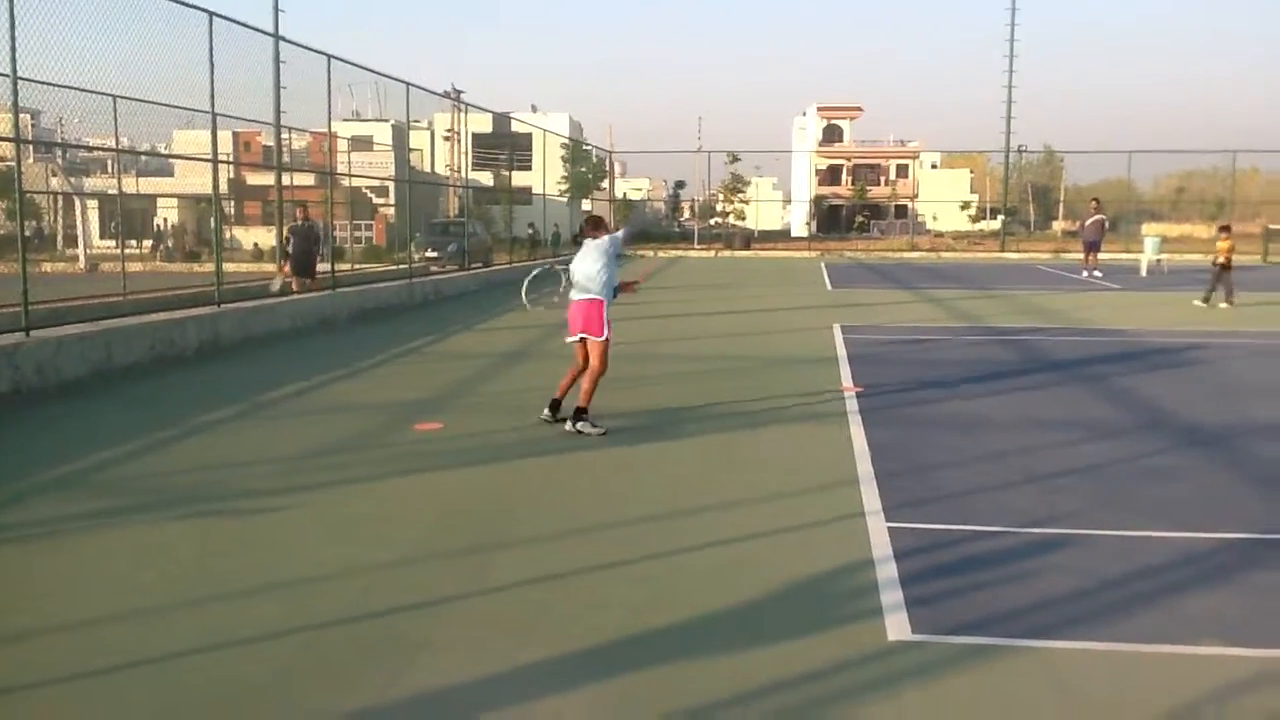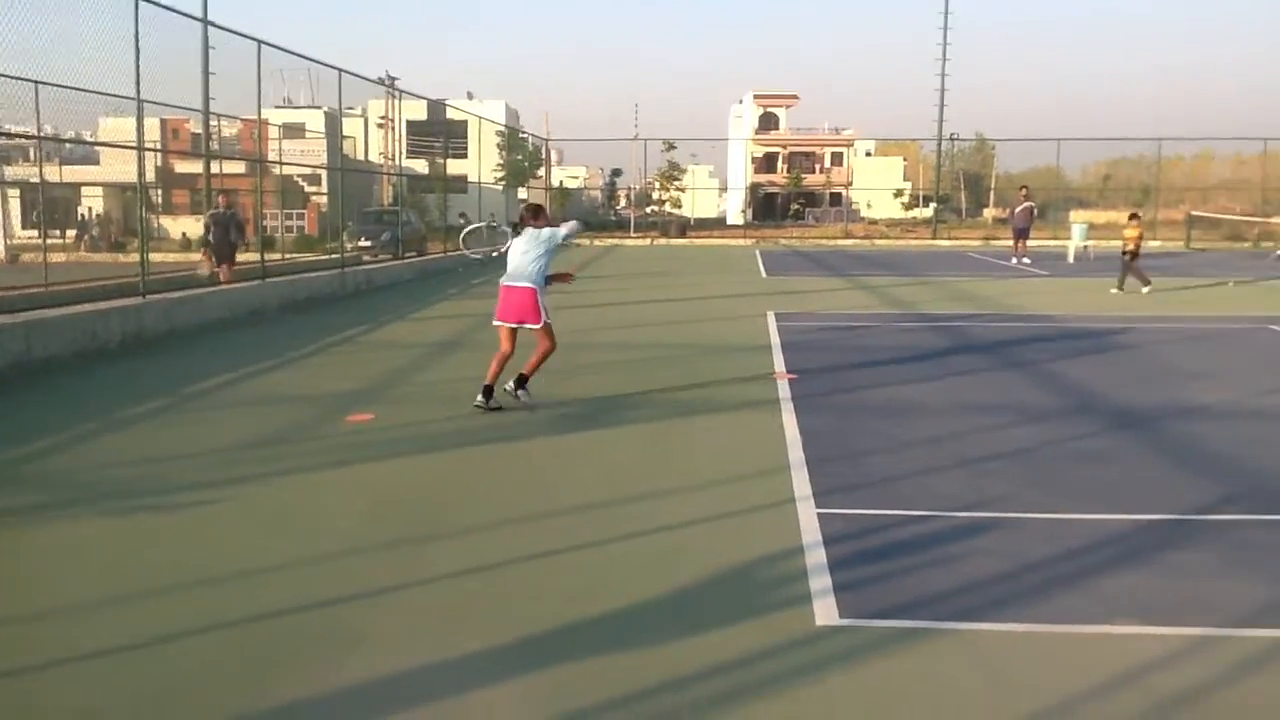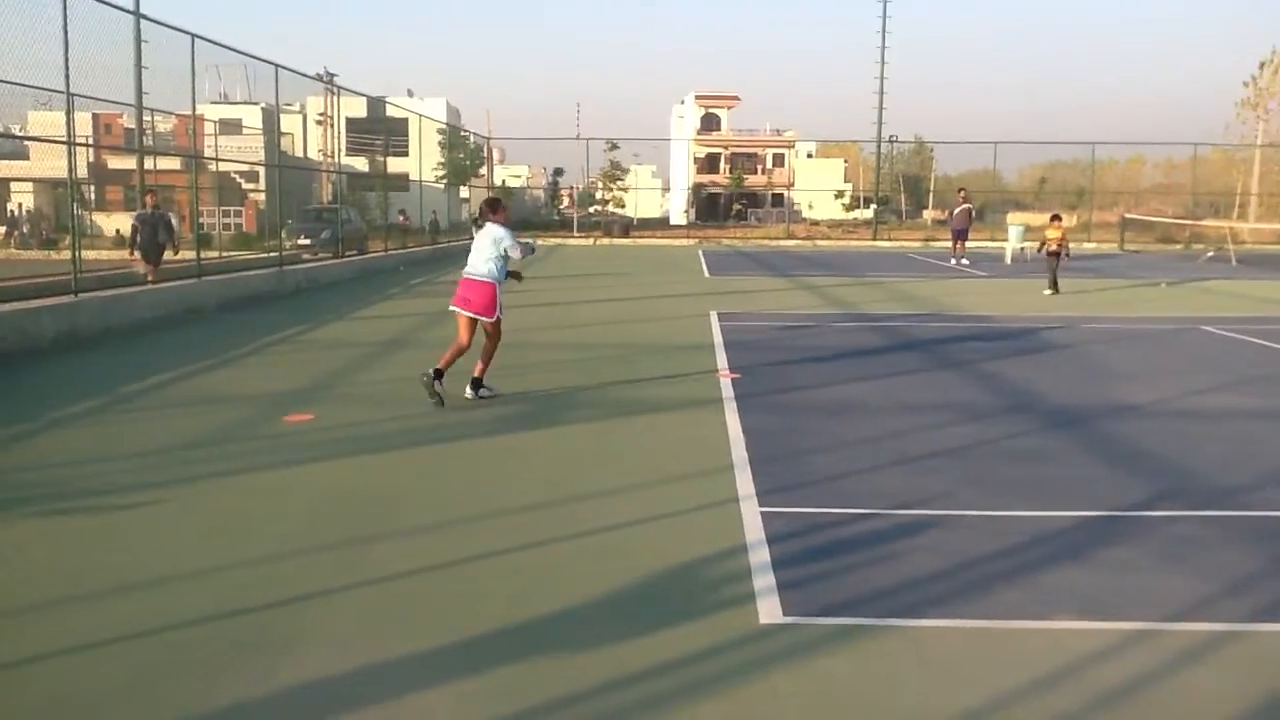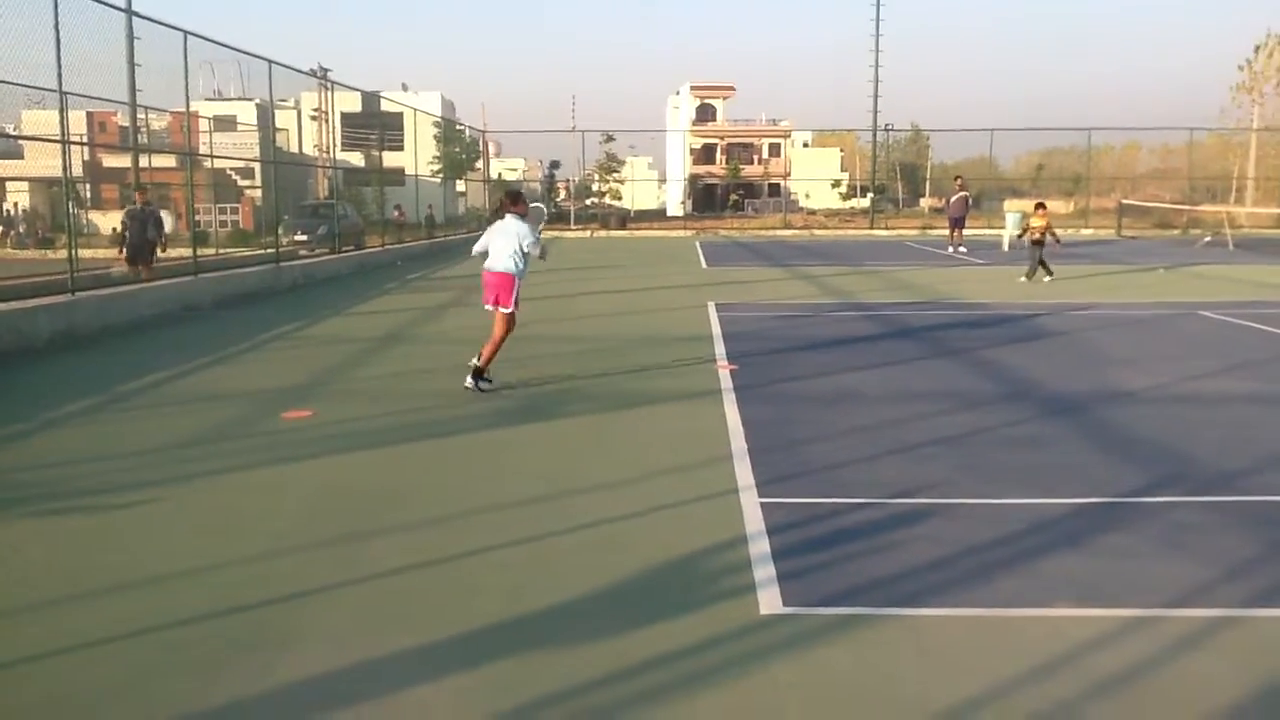
dt=0.2s
person 1, frame 1
left shoulder: (578, 258)
right shoulder: (606, 244)
right elbow: (624, 233)
left wrist: (618, 288)
left hip: (577, 306)
right hip: (594, 306)
left knee: (582, 363)
right knee: (598, 366)
left ankle: (553, 408)
right ankle: (578, 418)
person 1, frame 2
left shoulder: (515, 244)
right shoulder: (546, 235)
right elbow: (575, 226)
left wrist: (554, 278)
right wrist: (560, 228)
left hip: (507, 291)
right hip: (528, 294)
left knee: (505, 349)
right knee: (548, 345)
left ankle: (485, 394)
right ankle: (519, 382)
person 1, frame 3
left shoulder: (480, 235)
right shoulder: (500, 232)
right elbow: (520, 252)
left wrist: (507, 272)
right wrist: (529, 247)
left hip: (466, 284)
right hip: (487, 288)
left knee: (463, 342)
right knee: (493, 338)
left ankle: (435, 376)
right ankle: (476, 385)
person 1, frame 4
left shoulder: (495, 226)
right shoulder: (523, 227)
left elbow: (477, 250)
right elbow: (539, 252)
right wrist: (543, 249)
left hip: (490, 274)
right hip: (508, 278)
left knee: (508, 324)
right knee: (500, 332)
left ankle: (480, 360)
right ankle: (476, 376)
